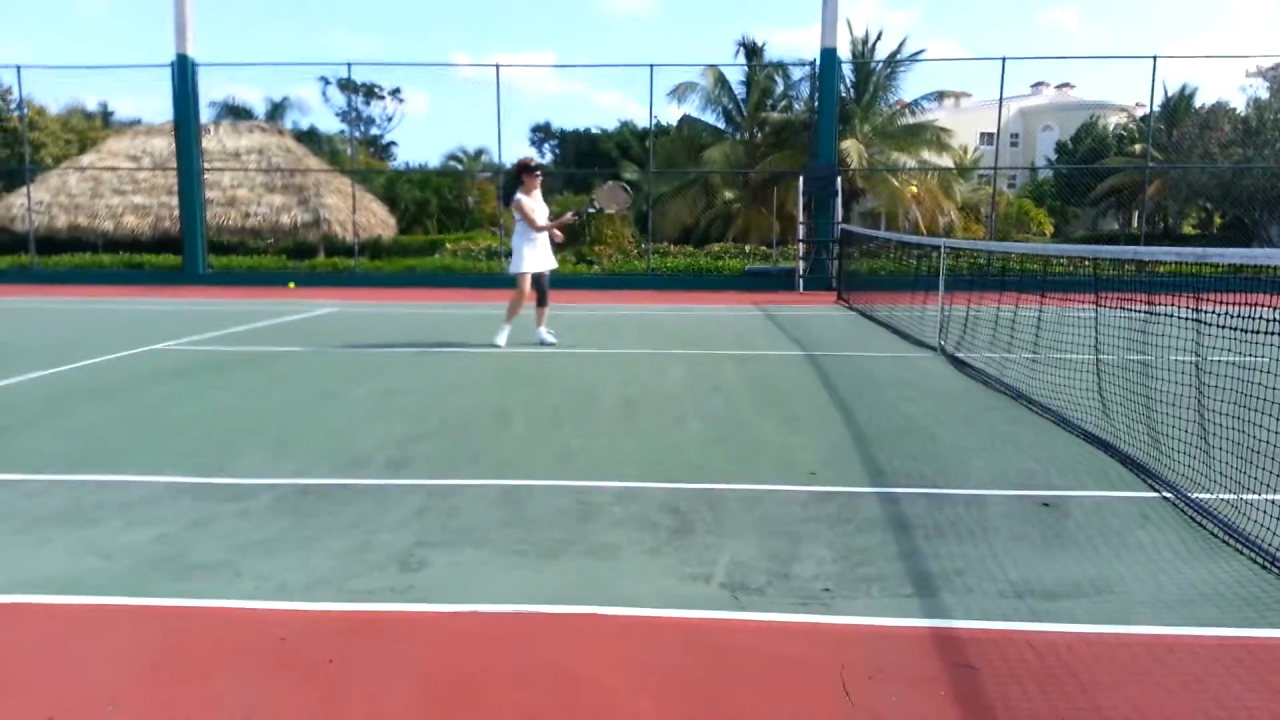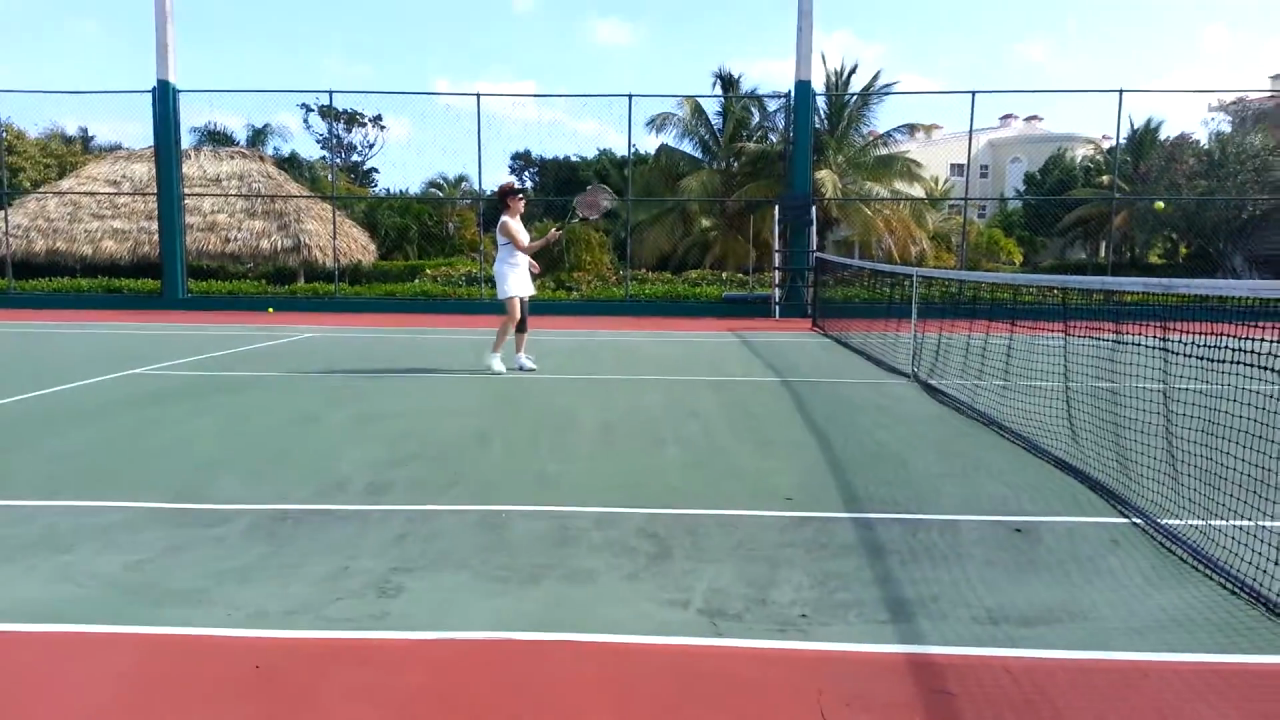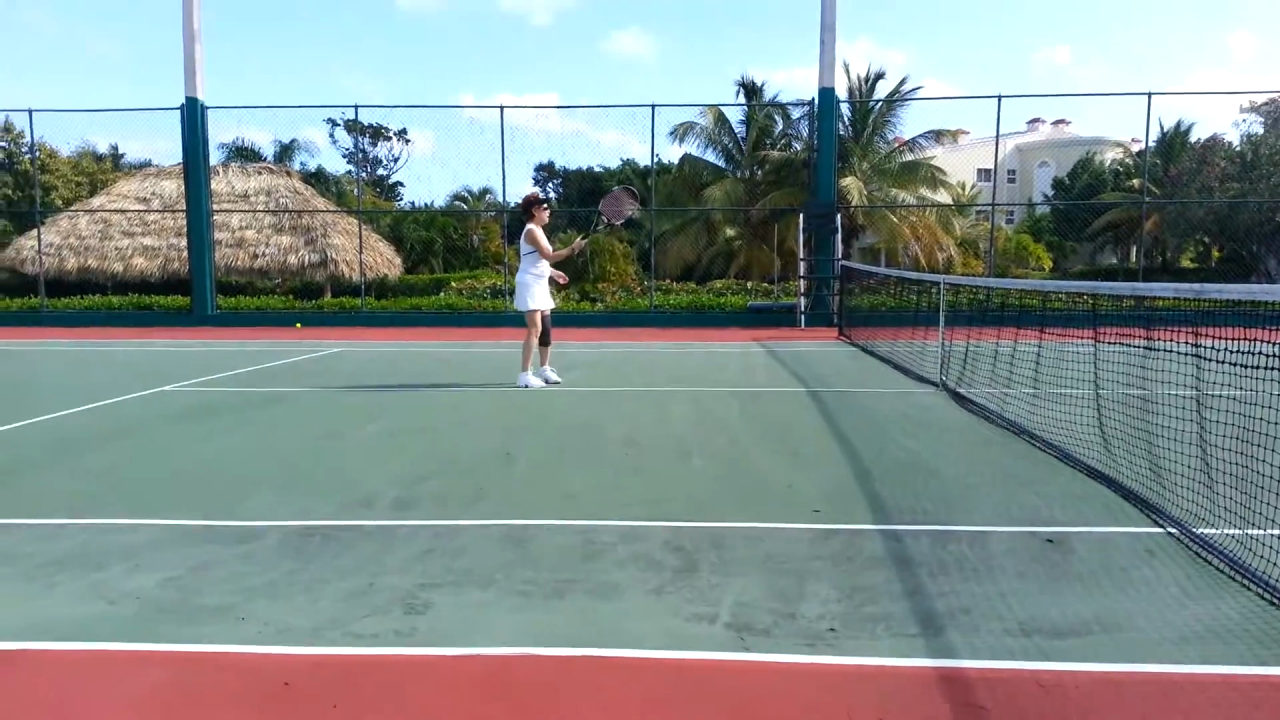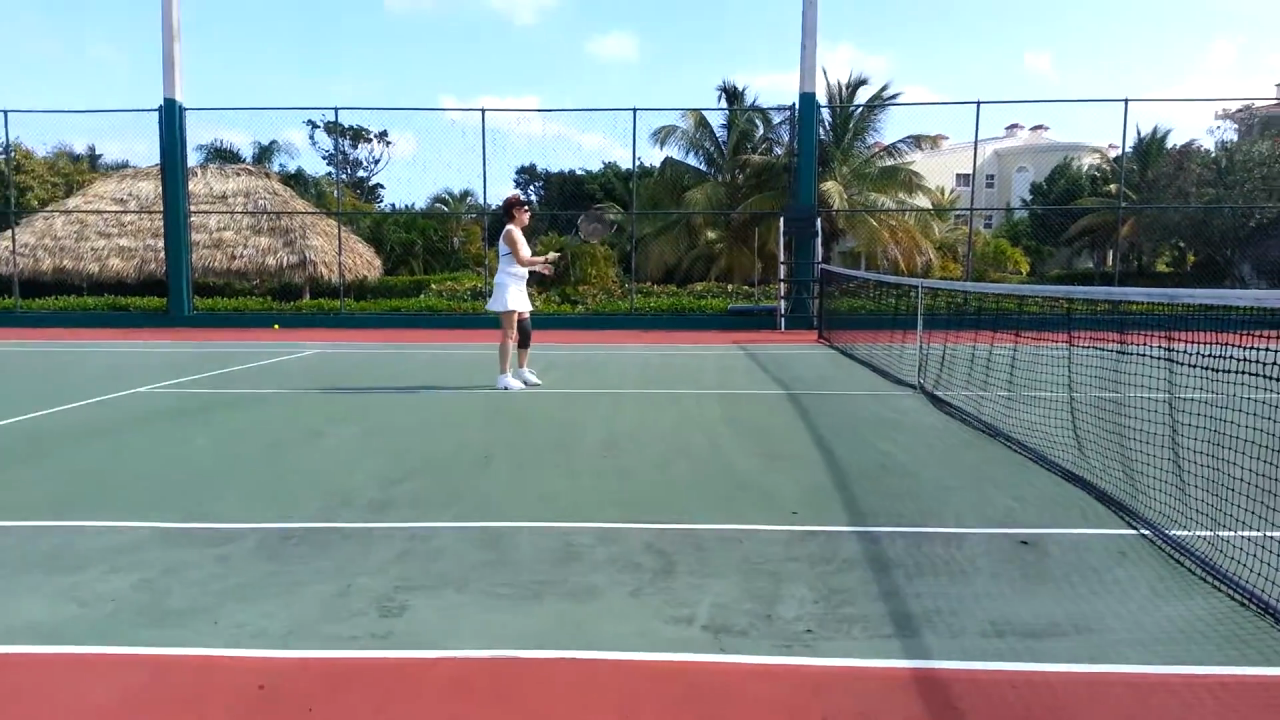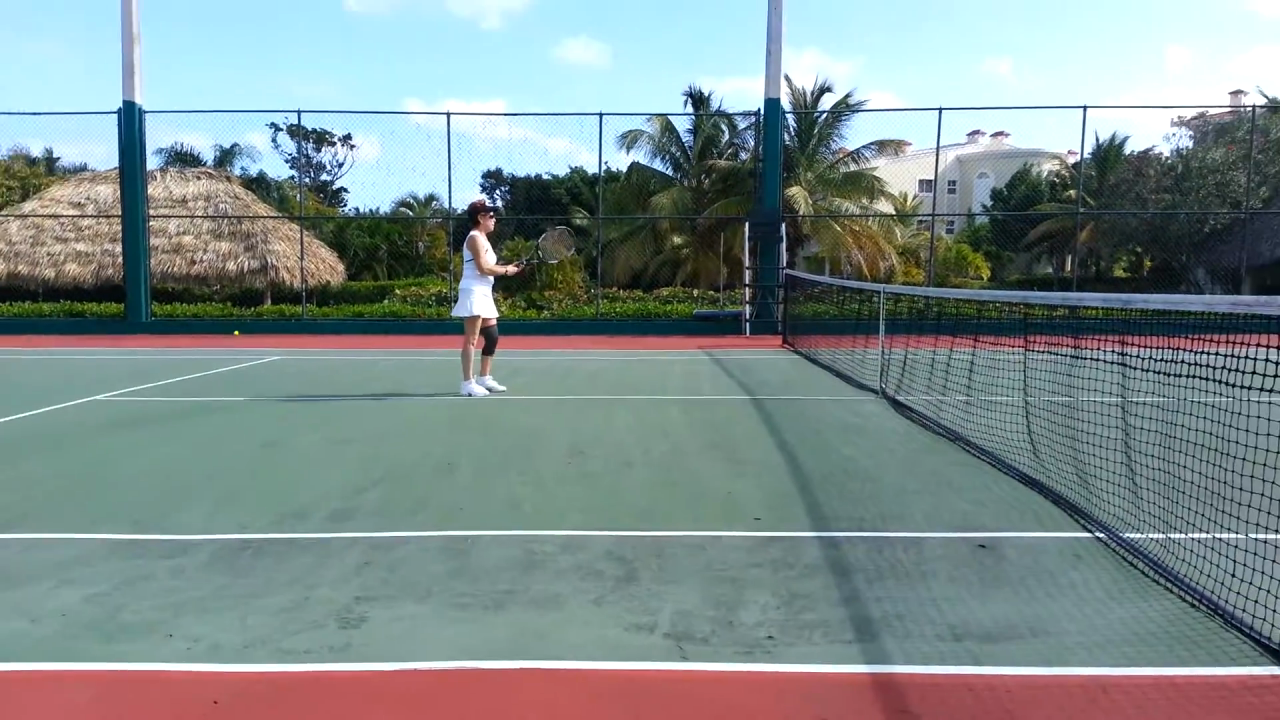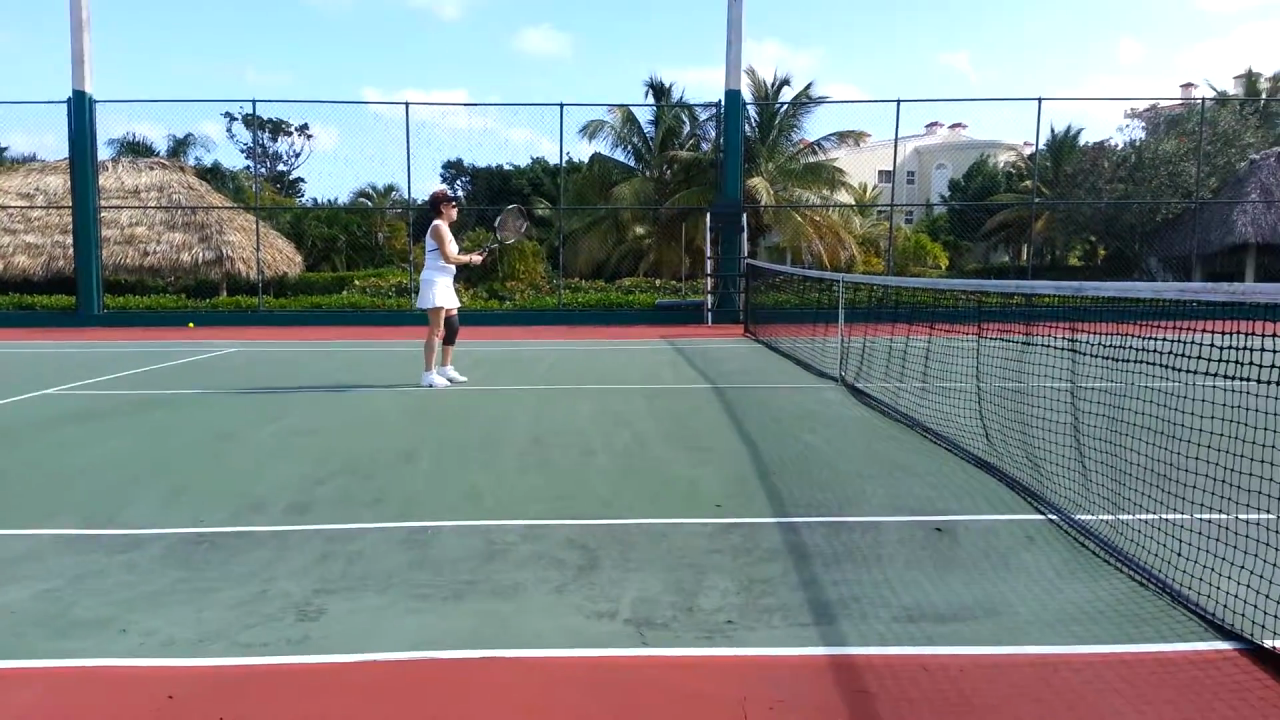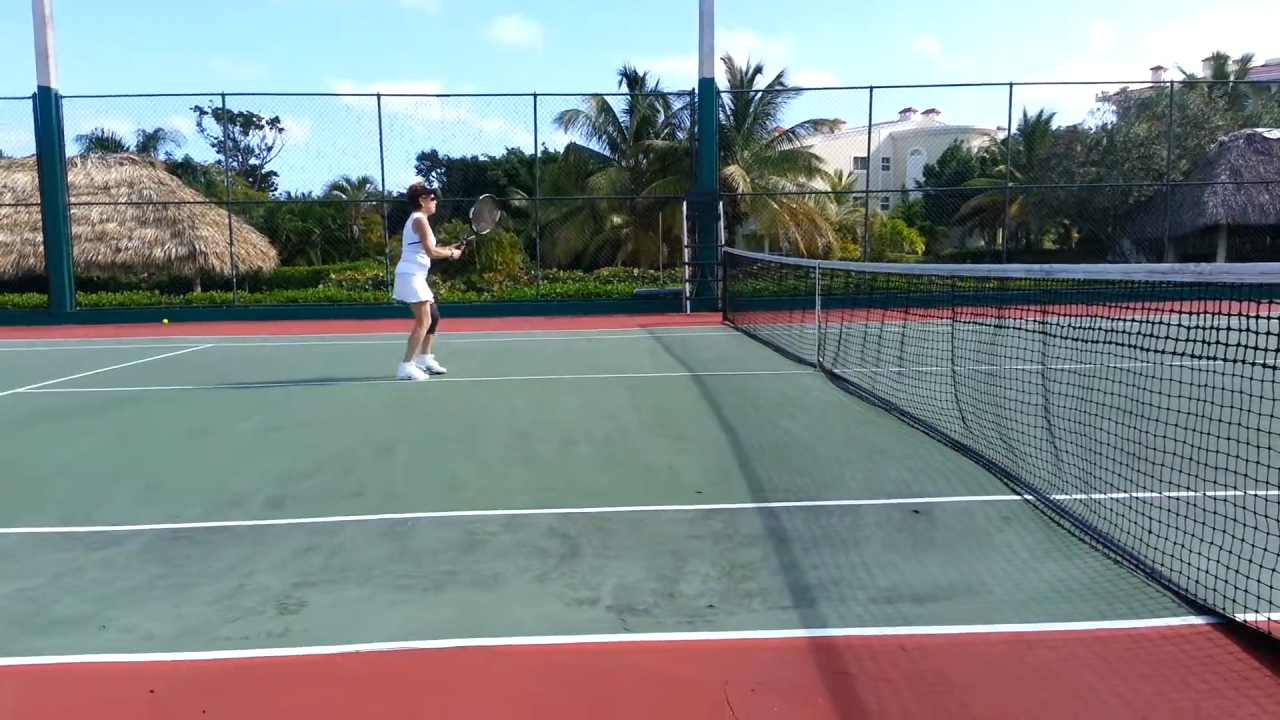
dt=0.2s
person 1, frame 1
left shoulder: (537, 191)
right shoulder: (519, 201)
right elbow: (537, 227)
left wrist: (553, 229)
right wrist: (561, 222)
left hip: (542, 247)
right hip: (525, 248)
left knee: (543, 291)
right knee: (523, 292)
left ankle: (541, 331)
right ankle: (505, 329)
person 1, frame 2
left shoulder: (516, 218)
right shoulder: (506, 223)
right elbow: (524, 248)
left wrist: (528, 260)
right wrist: (547, 239)
left hip: (520, 273)
right hip: (508, 274)
left knee: (522, 317)
right knee: (513, 316)
left ankle: (520, 356)
right ankle: (494, 355)
person 1, frame 3
left shoulder: (537, 230)
right shoulder: (532, 231)
right elbow: (550, 256)
left wrist: (553, 272)
right wrist: (573, 247)
left hip: (540, 285)
right hip: (529, 285)
left knee: (546, 329)
right knee: (534, 330)
left ankle: (544, 369)
right ankle: (525, 375)
person 1, frame 4
left shoulder: (517, 232)
right shoulder: (511, 232)
right elbow: (522, 261)
left wrist: (539, 266)
right wrist: (546, 258)
left hip: (517, 287)
right hip: (508, 286)
left knee: (525, 330)
right knee: (510, 332)
left ankle: (522, 370)
right ankle: (504, 377)
person 1, frame 5
left shoulder: (483, 238)
right shoulder: (475, 238)
right elbow: (483, 269)
left wrist: (507, 268)
right wrist: (506, 271)
left hip: (483, 294)
right hip: (473, 292)
left knee: (492, 337)
right knee: (471, 339)
left ankle: (484, 378)
right ankle: (467, 383)
person 1, frame 6
left shoulder: (442, 228)
right shoulder: (438, 227)
right elbow: (448, 258)
left wrist: (471, 256)
right wrist: (471, 260)
left hip: (444, 284)
right hip: (435, 283)
left knee: (452, 327)
right knee: (437, 330)
left ankle: (446, 369)
right ankle: (429, 374)
person 1, frame 7
left shoulder: (418, 220)
right shoulder: (420, 220)
left elbow: (426, 250)
right elbow: (431, 251)
left wrist: (448, 248)
right wrist: (452, 253)
left hip: (415, 277)
right hip: (411, 276)
left knee: (433, 317)
right knee: (424, 322)
left ankle: (425, 358)
right ankle: (407, 365)
